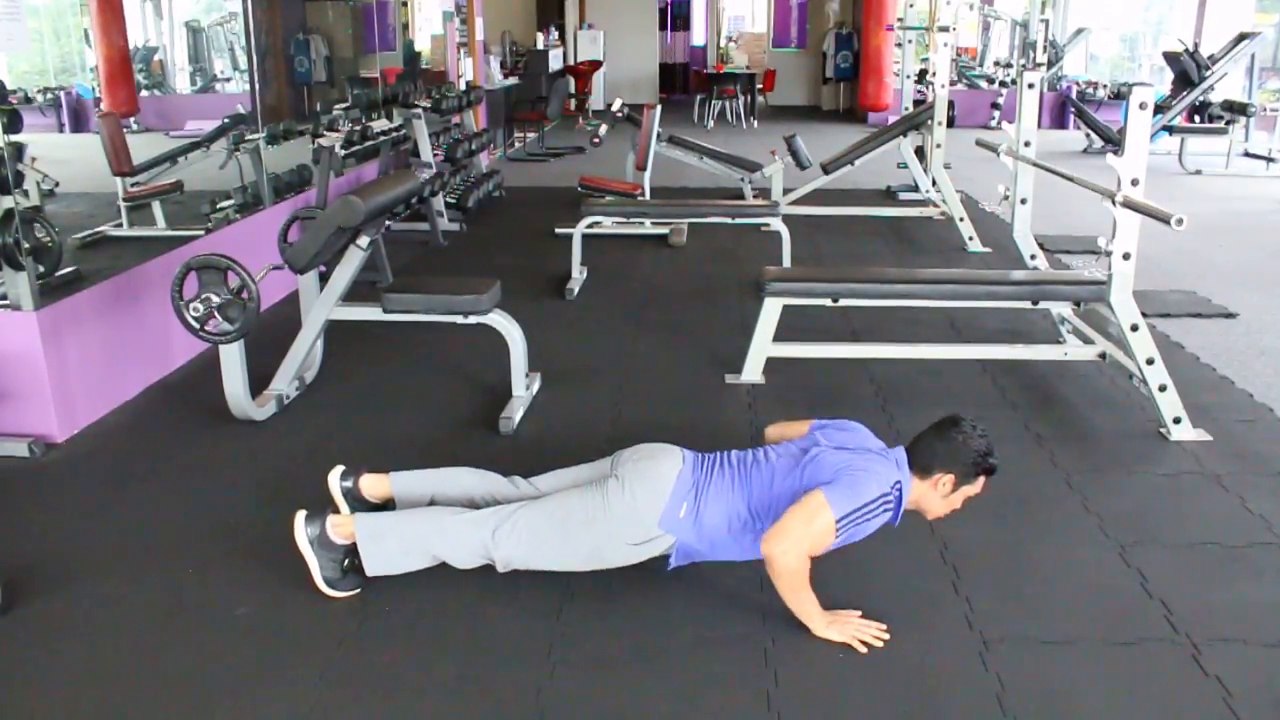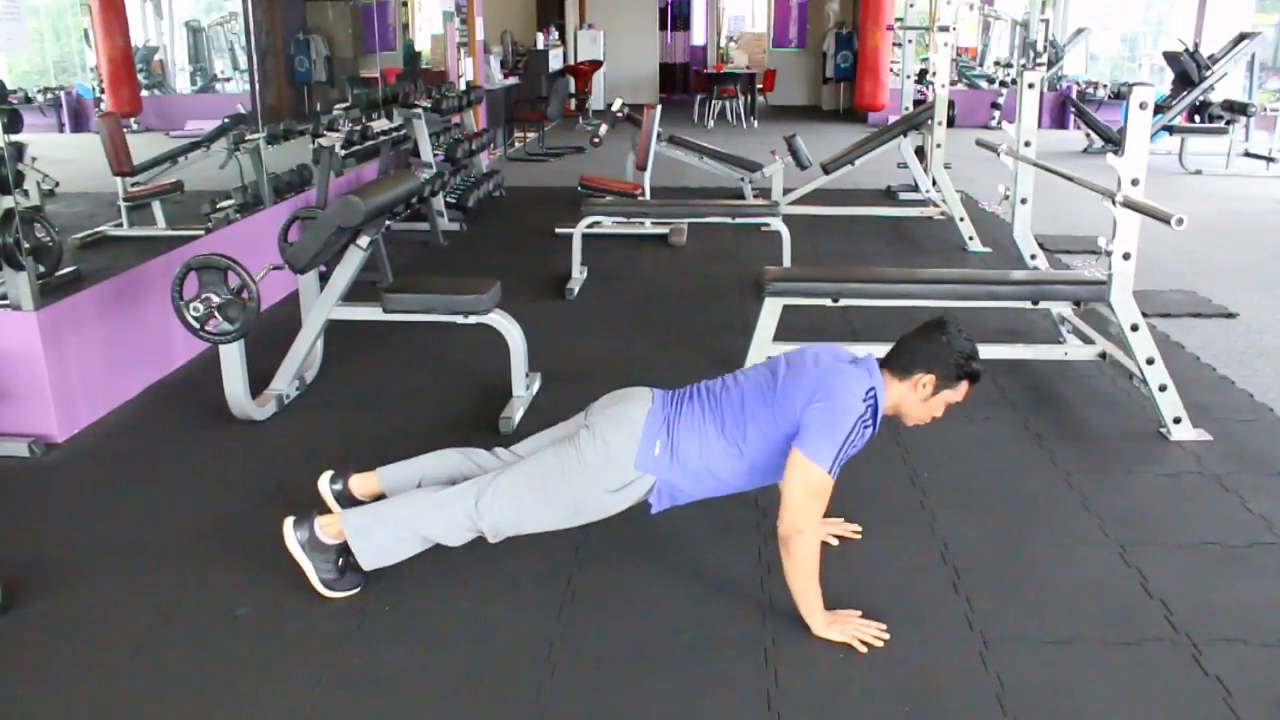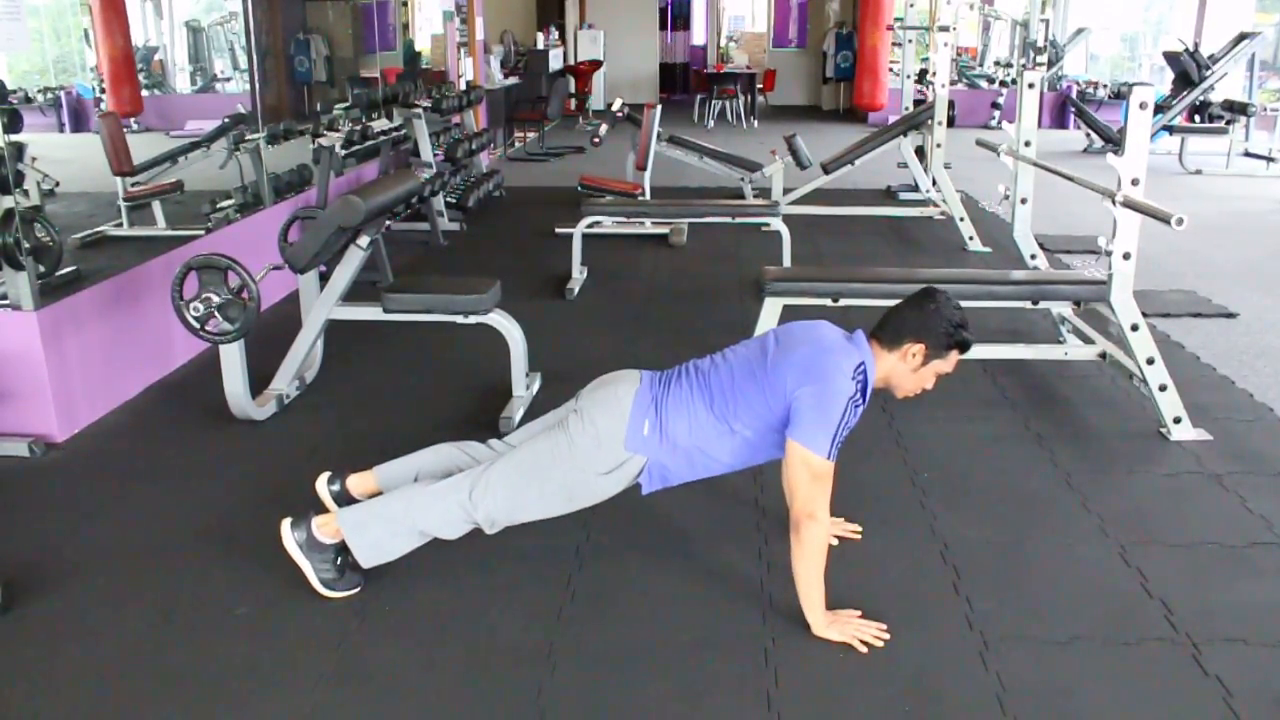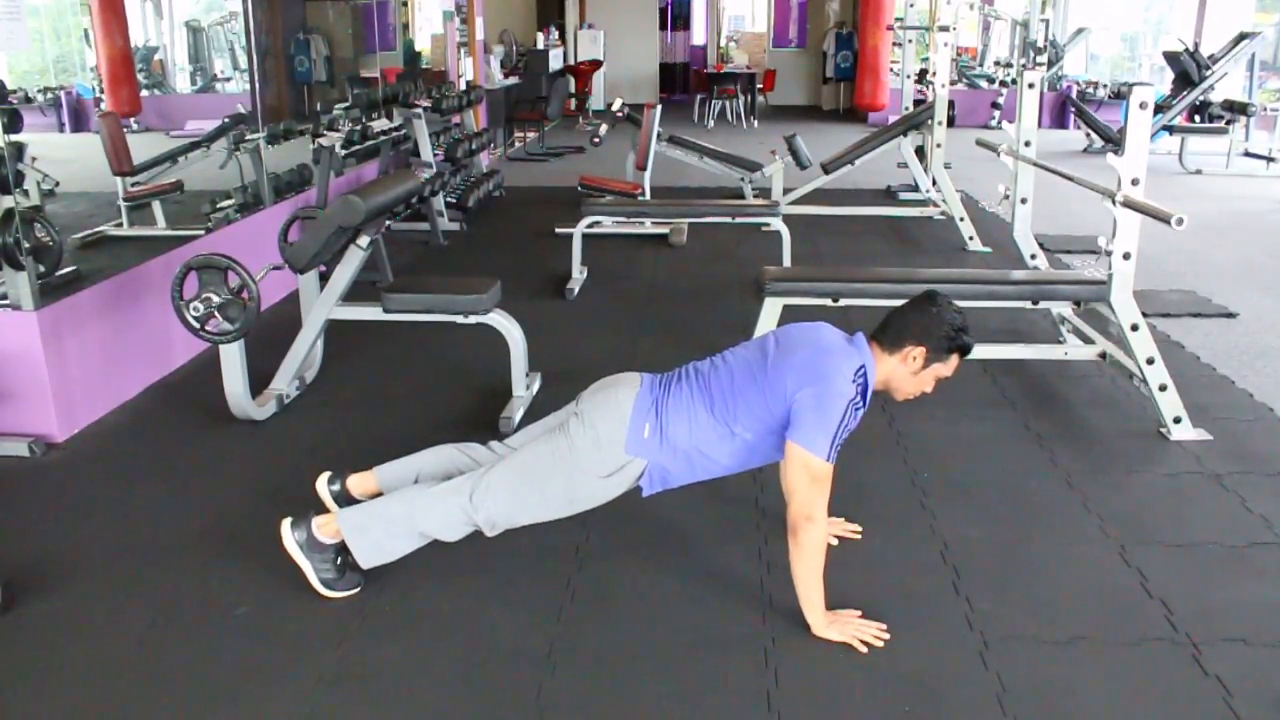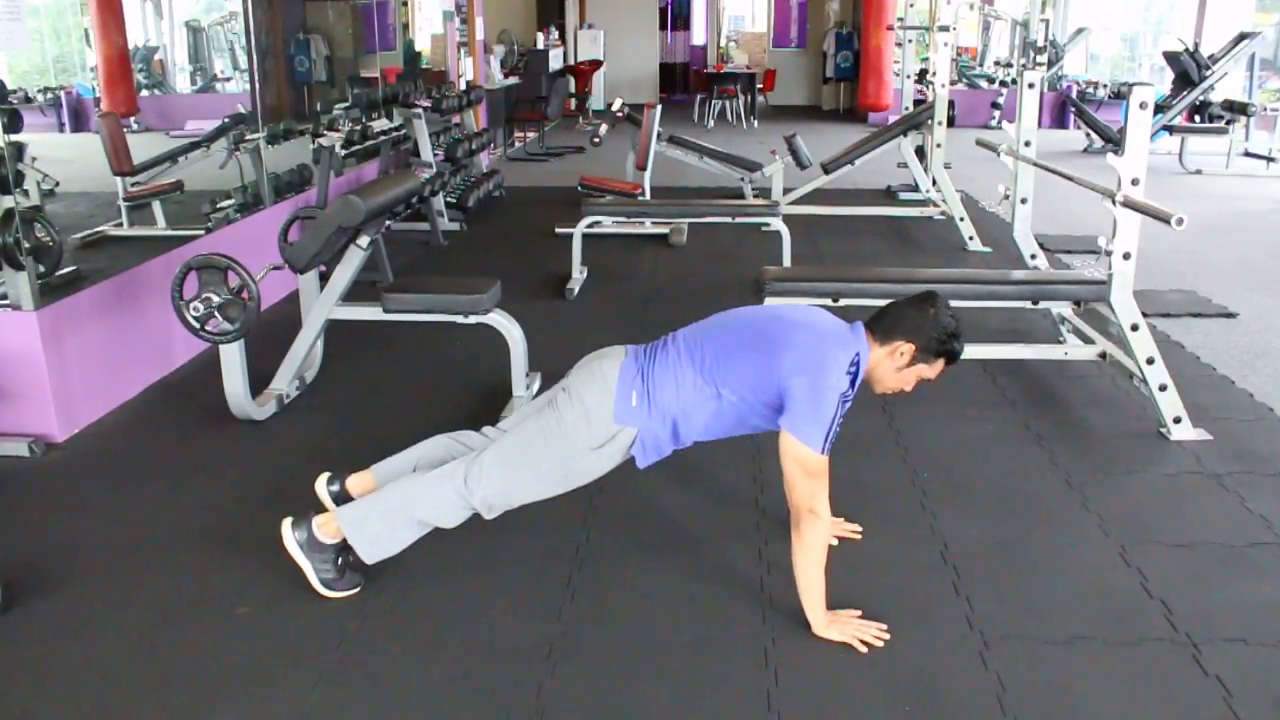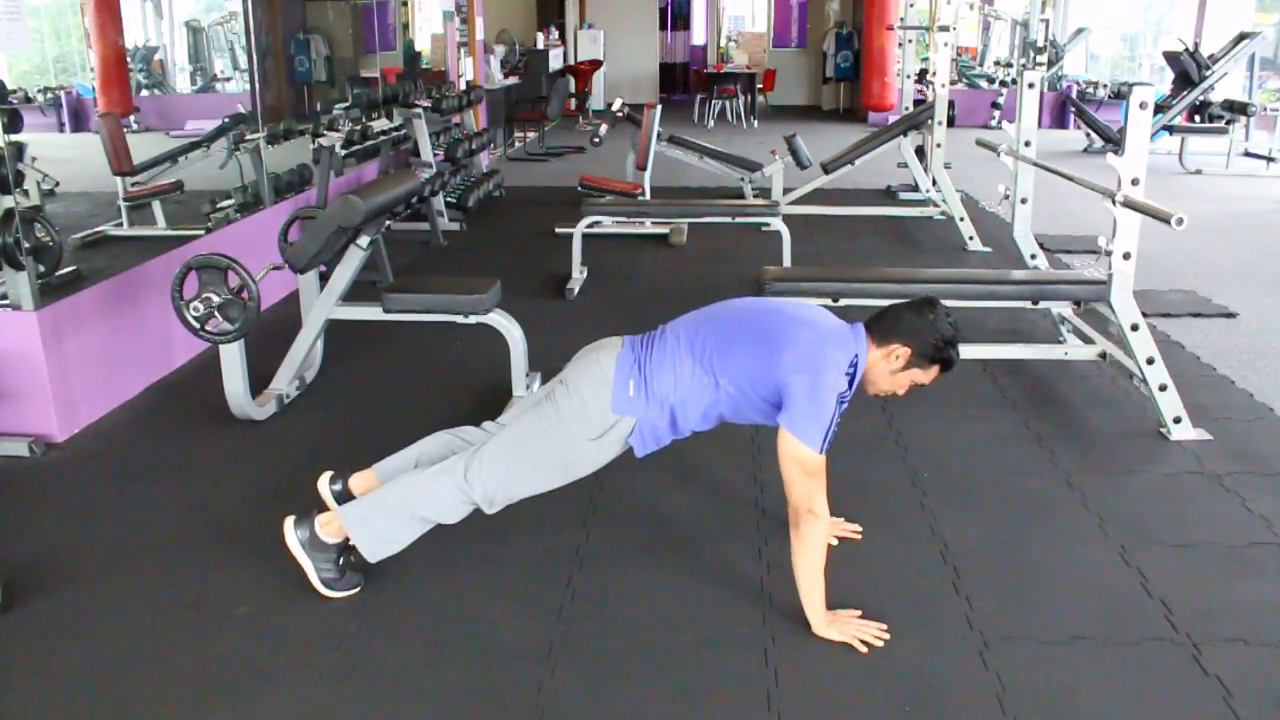
dt=0.3s
person 1, frame 1
left shoulder: (863, 442)
right shoulder: (876, 485)
right elbow: (778, 552)
right wrist: (819, 621)
left hip: (662, 472)
right hip: (658, 510)
left knee: (513, 493)
right knee: (495, 535)
left ankle: (367, 489)
right ankle: (337, 535)
person 1, frame 2
left shoulder: (843, 365)
right shoulder: (849, 407)
right elbow: (791, 528)
left wrist: (811, 513)
right wrist: (818, 617)
left hip: (639, 417)
right hip: (635, 458)
left knee: (496, 468)
right knee: (485, 506)
left ankle: (356, 487)
right ankle: (327, 532)
person 1, frame 3
left shoulder: (831, 341)
right shoulder: (837, 384)
right elbow: (807, 515)
left wrist: (812, 516)
right wrist: (819, 619)
left hip: (628, 404)
right hip: (627, 439)
left knee: (491, 458)
right knee: (480, 500)
left ankle: (354, 486)
right ankle: (324, 533)
person 1, frame 4
left shoulder: (831, 342)
right shoulder: (838, 386)
right elbow: (804, 517)
left wrist: (811, 517)
right wrist: (819, 618)
left hip: (628, 404)
right hip: (628, 443)
left knee: (490, 461)
right knee: (481, 502)
left ankle: (354, 485)
right ankle: (324, 532)
person 1, frame 5
left shoulder: (828, 331)
right shoulder: (828, 373)
right elbow: (807, 508)
left wrist: (814, 515)
right wrist: (820, 618)
left hip: (618, 381)
right hip: (617, 413)
left knee: (488, 448)
right knee: (479, 484)
left ankle: (352, 486)
right ankle: (325, 530)
person 1, frame 6
left shoulder: (830, 333)
right shoulder: (825, 374)
right elbow: (805, 508)
left wrist: (813, 516)
right wrist: (819, 616)
left hip: (617, 372)
right hip: (619, 404)
left knee: (487, 444)
right knee: (481, 477)
left ankle: (354, 485)
right ankle: (326, 529)
